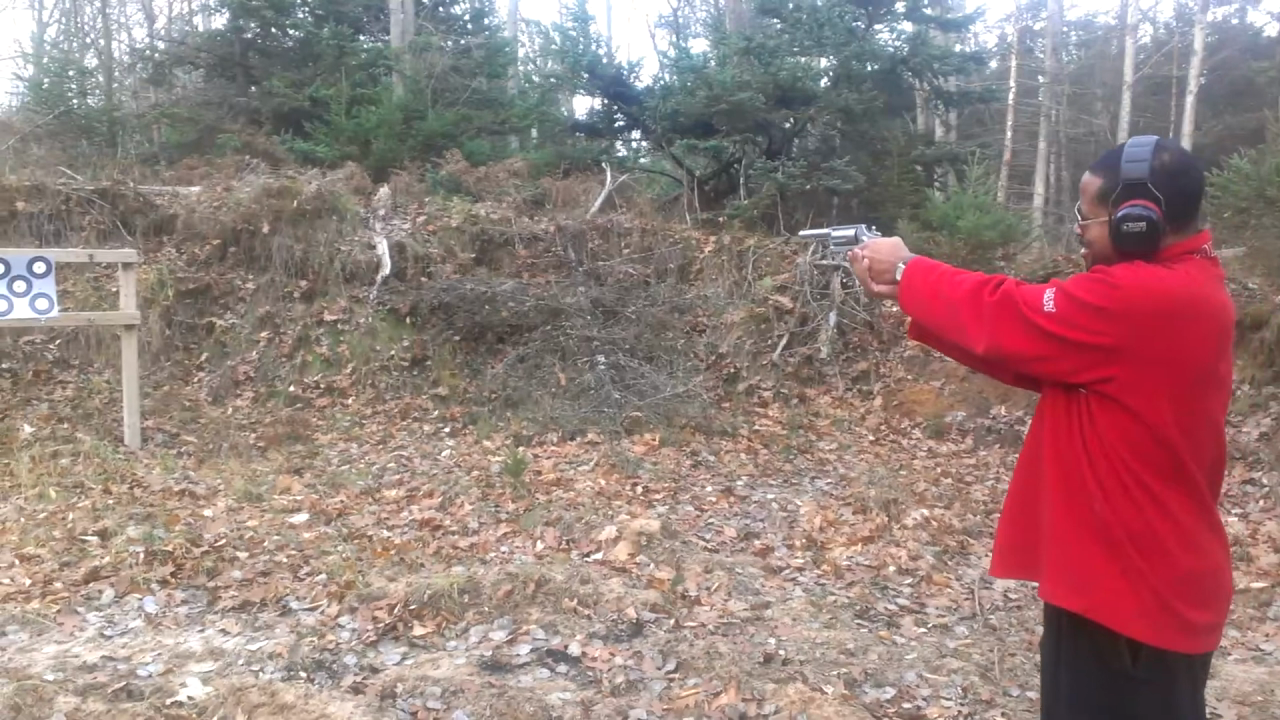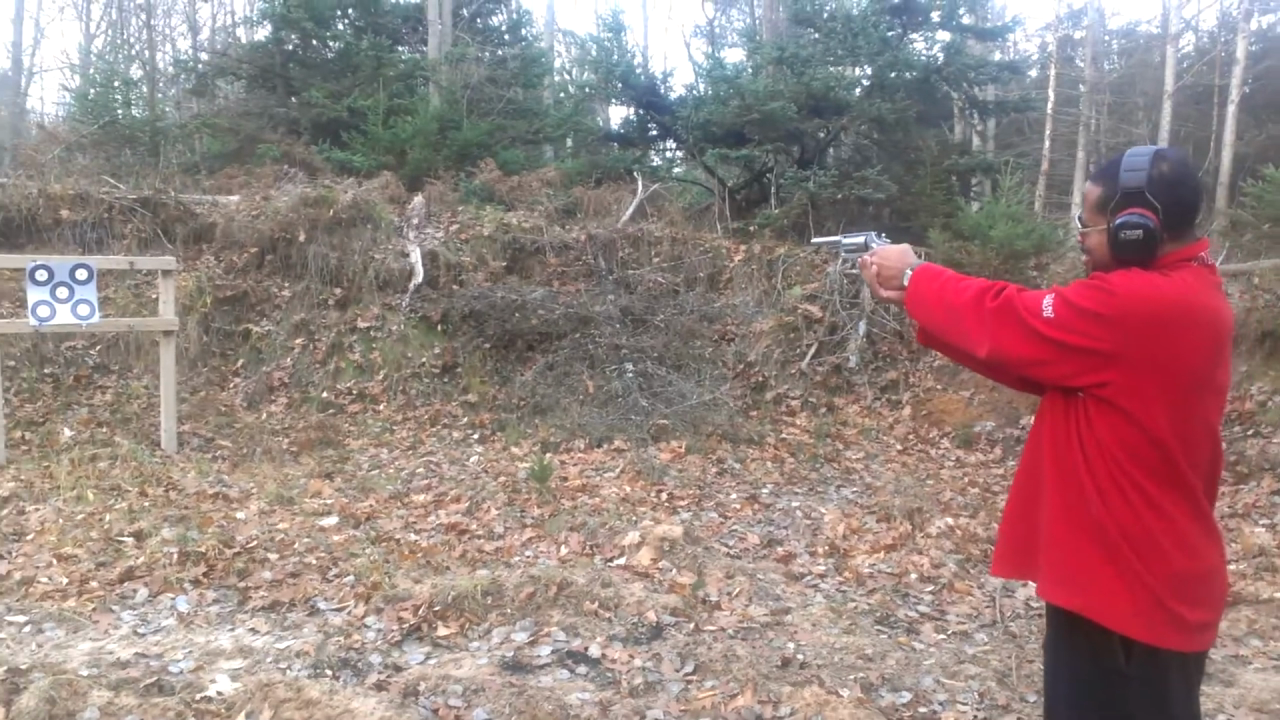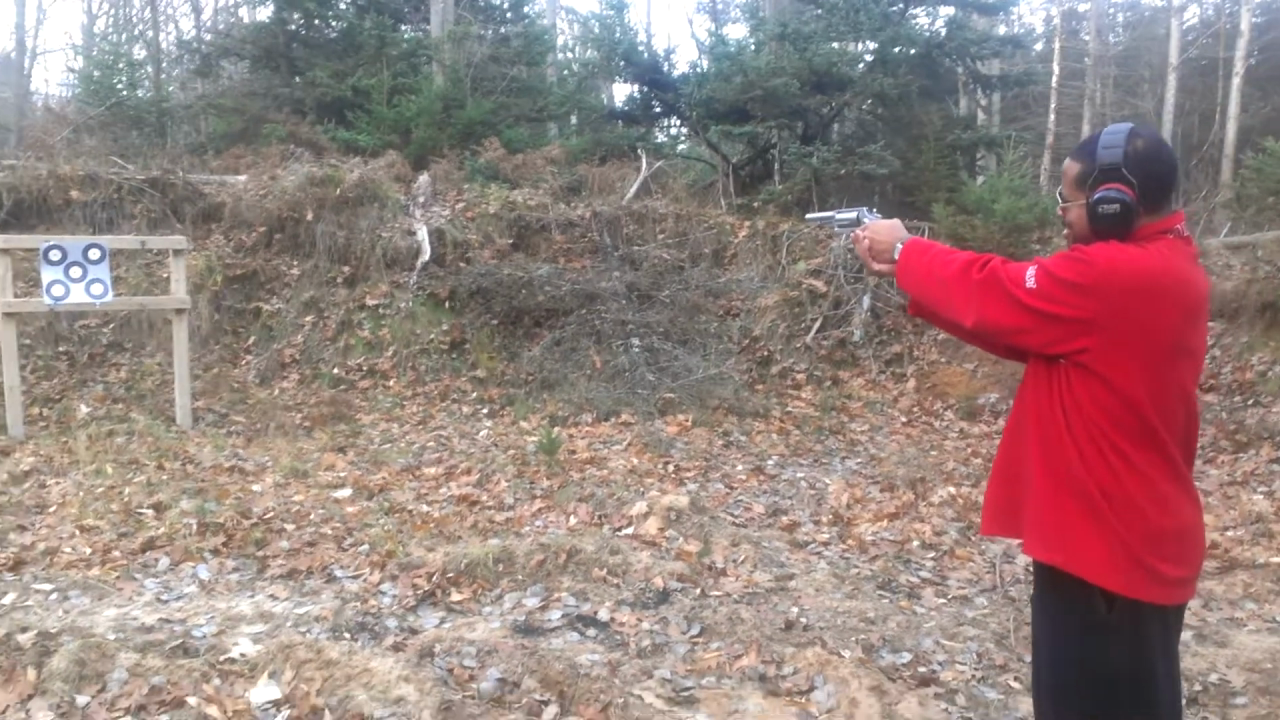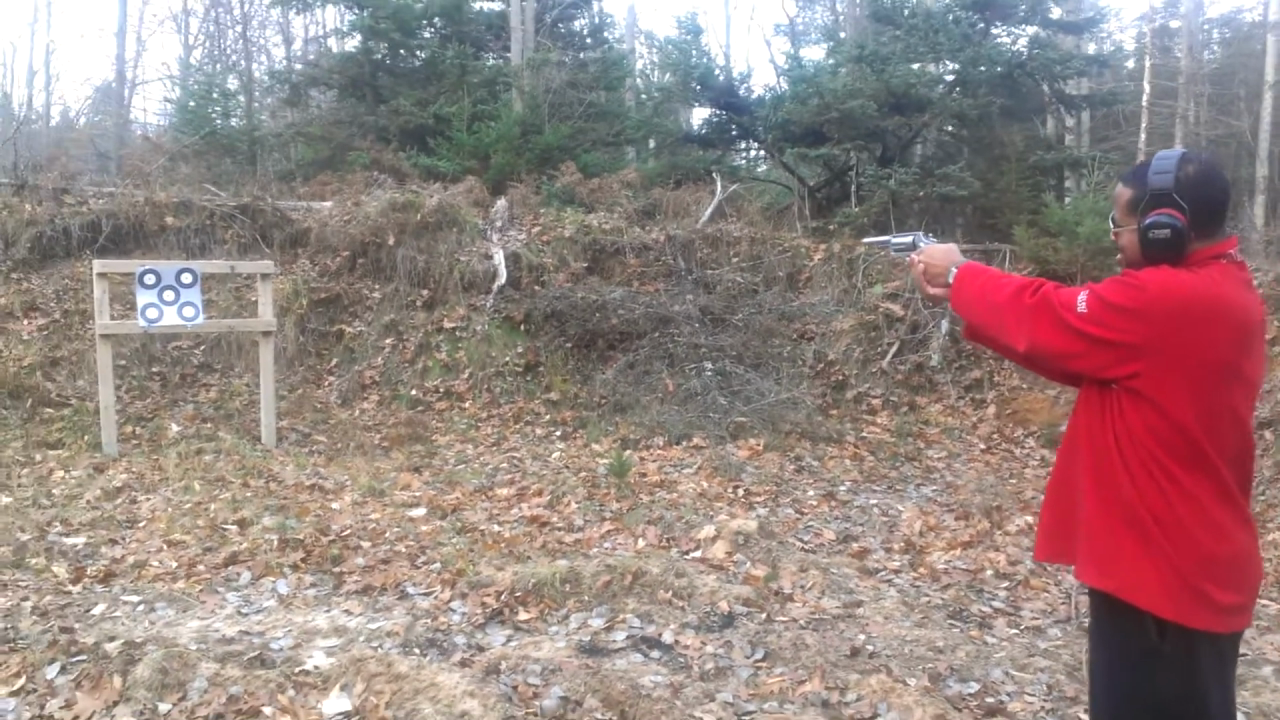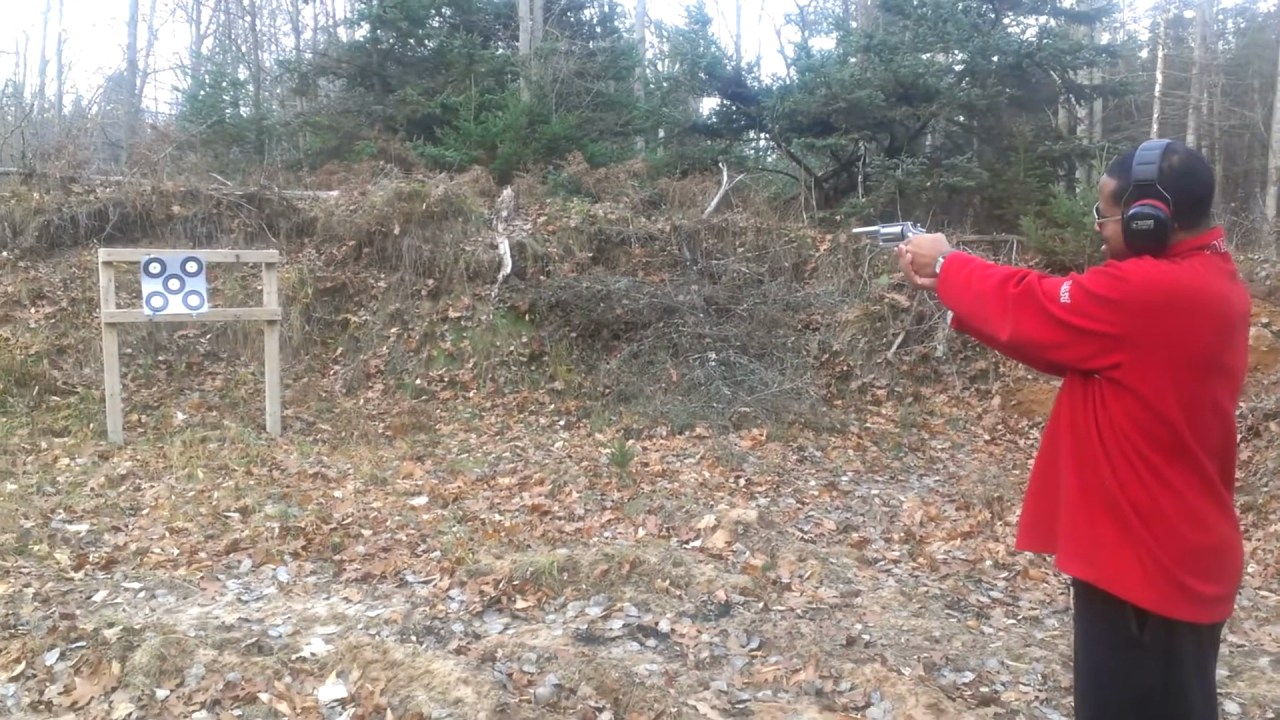
dt=0.5s
person 1, frame 1
left shoulder: (1142, 300)
right shoulder: (1178, 287)
left elbow: (1008, 319)
right elbow: (1035, 343)
left wrist: (906, 272)
right wrist: (911, 290)
left hip: (1136, 590)
right hip: (1141, 577)
person 1, frame 2
left shoulder: (1137, 307)
right shoulder: (1182, 295)
left elbow: (1009, 324)
right elbow: (1035, 347)
left wrist: (911, 277)
right wrist: (920, 295)
left hip: (1133, 591)
right hip: (1147, 580)
person 1, frame 3
left shoulder: (1115, 276)
right shoulder: (1163, 265)
left elbow: (994, 293)
right elbow: (1026, 317)
left wrist: (903, 250)
right wrist: (909, 272)
left hip: (1112, 547)
right hip: (1132, 539)
person 1, frame 4
left shoulder: (1164, 303)
right shoulder: (1223, 290)
left elbow: (1049, 318)
right elbow: (1077, 338)
left wrist: (957, 275)
right wrist: (968, 292)
left hip: (1167, 573)
right hip: (1194, 565)
person 1, frame 5
left shoulder: (1147, 292)
right shoulder: (1208, 279)
left elbow: (1030, 308)
right elbow: (1064, 327)
left wrist: (945, 264)
right wrist: (953, 283)
left hip: (1149, 564)
right hip: (1180, 556)
